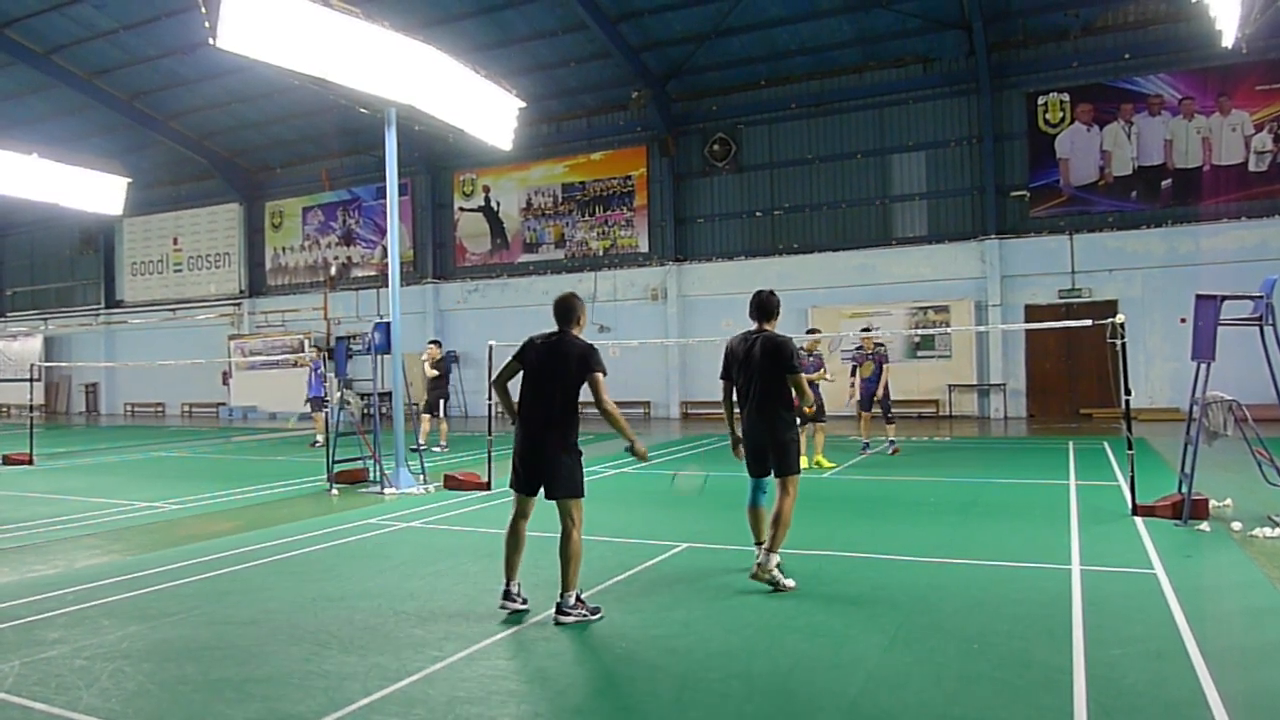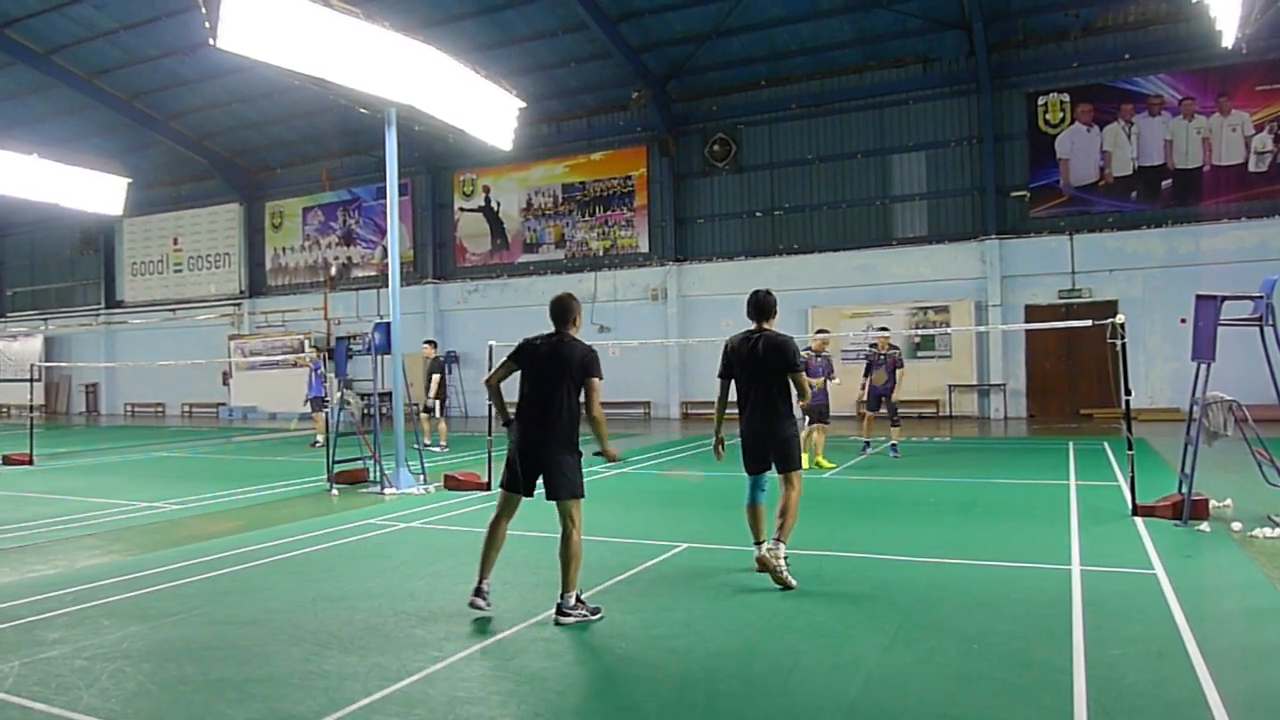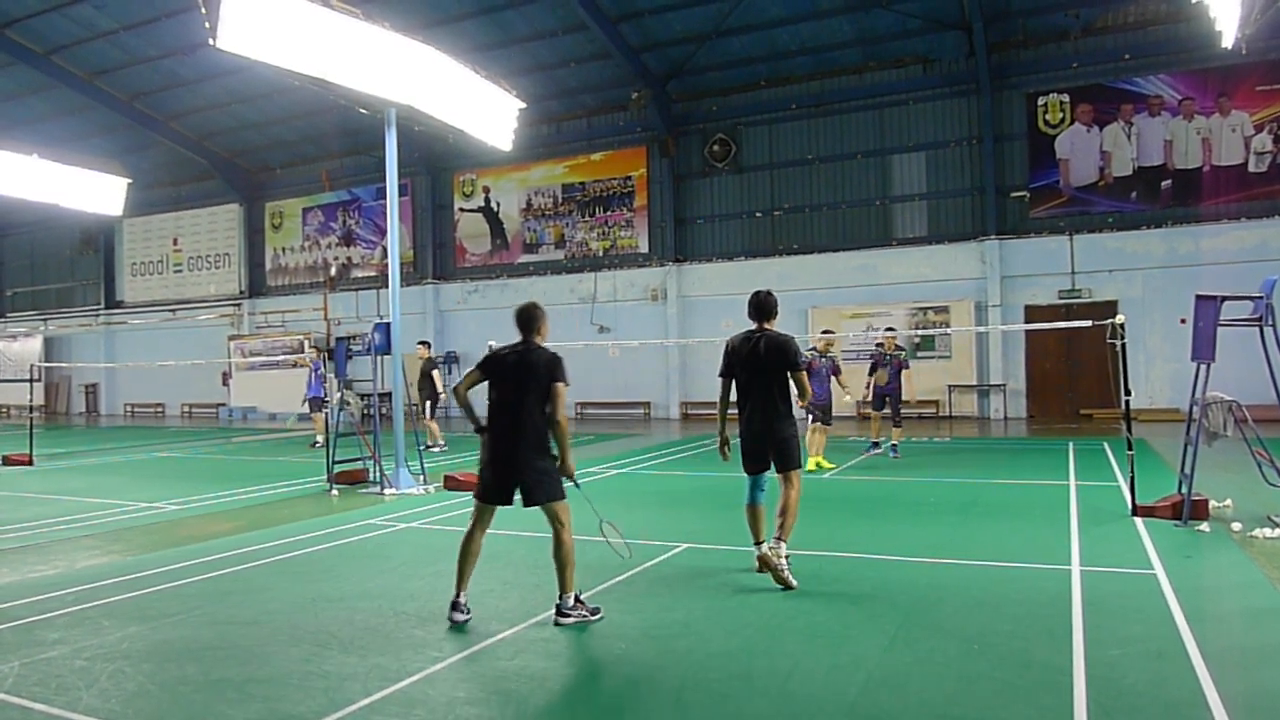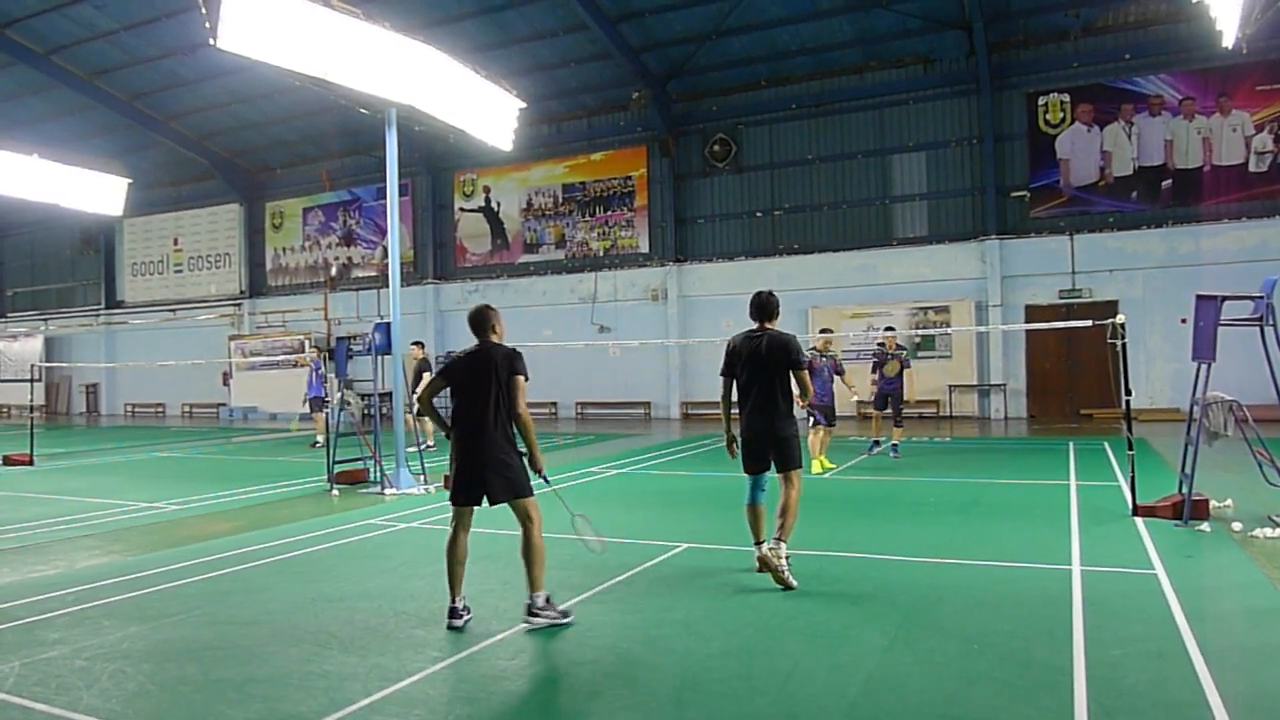
dt=0.3s
person 1, frame 1
left shoulder: (533, 344)
right shoulder: (585, 352)
left elbow: (498, 382)
right elbow: (605, 405)
right wrist: (633, 441)
left hip: (525, 442)
right hip: (559, 446)
left knee: (520, 515)
right knee: (572, 524)
left ankle: (511, 590)
right ankle: (568, 602)
person 1, frame 2
left shoulder: (530, 346)
right shoulder: (586, 354)
left elbow: (492, 381)
right elbow: (594, 411)
left wrist: (507, 419)
right wrist: (604, 445)
left hip: (524, 443)
right hip: (560, 448)
left knee: (503, 514)
right knee: (572, 524)
left ankle: (481, 588)
right ankle: (568, 603)
person 1, frame 3
left shoulder: (498, 356)
right shoulder: (551, 361)
left elbow: (459, 389)
right elbow: (557, 416)
left wrist: (480, 427)
right wrist: (565, 457)
left hip: (495, 452)
right hip: (533, 454)
left knee: (478, 524)
right knee: (561, 525)
left ankle: (459, 602)
right ankle: (567, 604)
person 1, frame 4
left shoulder: (458, 361)
right shoulder: (510, 357)
left elbow: (424, 398)
right elbow: (519, 410)
left wrist: (449, 430)
right wrist: (535, 450)
left hip: (464, 453)
right hip: (500, 452)
left knee: (460, 527)
right knee: (531, 522)
left ankle: (457, 606)
right ankle: (538, 602)
person 2, frame 1
left shoulder: (734, 345)
right shoulder: (782, 344)
left elbow: (726, 396)
right elbow: (803, 393)
left wrist: (733, 432)
right wrist: (807, 403)
left hip: (751, 430)
right hip: (781, 429)
left knee: (757, 488)
right knee: (786, 492)
left ankle: (763, 552)
right ankle: (767, 562)
person 2, frame 2
left shoulder: (733, 345)
right shoulder: (784, 344)
left elbow: (722, 394)
right elbow: (804, 392)
left wrist: (717, 431)
right wrist: (804, 399)
left hip: (750, 429)
right hip: (781, 426)
left knee: (756, 486)
right knee: (792, 486)
left ankle: (761, 550)
right ankle: (776, 551)
person 2, frame 3
left shoulder: (733, 344)
right shoulder: (785, 343)
left elbow: (724, 394)
right elbow: (804, 391)
left wrist: (722, 432)
right wrist: (803, 400)
left hip: (749, 429)
right hip: (780, 426)
left knee: (755, 486)
right knee: (791, 486)
left ankle: (760, 551)
right ankle: (777, 549)
person 2, frame 4
left shoulder: (735, 344)
right shoulder: (787, 342)
left elbow: (726, 392)
right elbow: (807, 390)
left wrist: (728, 430)
right wrist: (804, 399)
left hip: (750, 427)
right hip: (781, 426)
left knee: (755, 485)
right knee: (791, 485)
left ankle: (761, 550)
right ankle: (777, 549)
